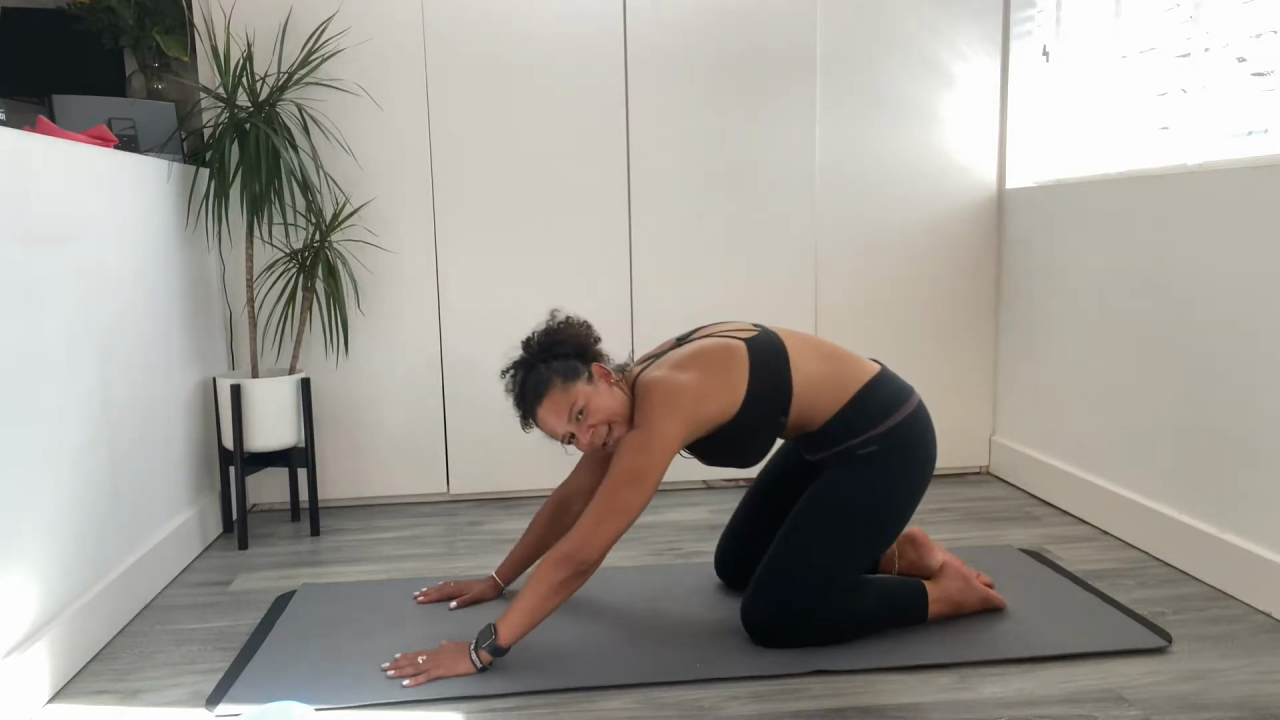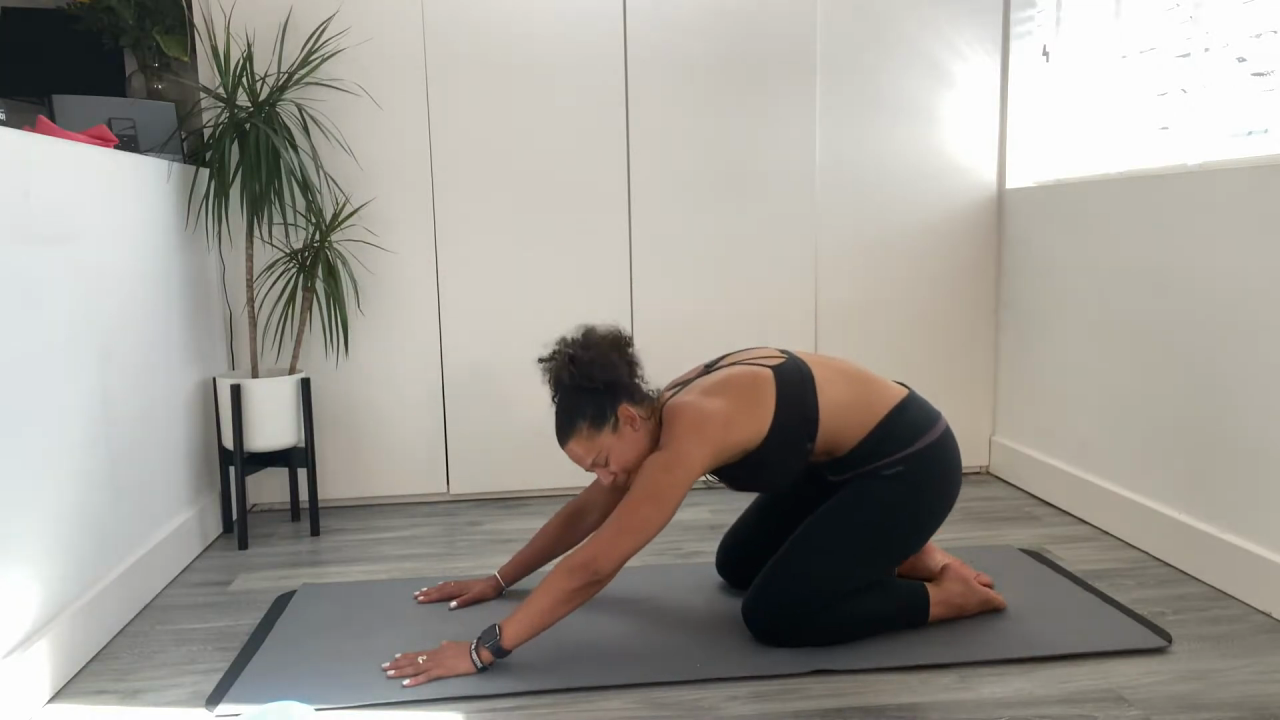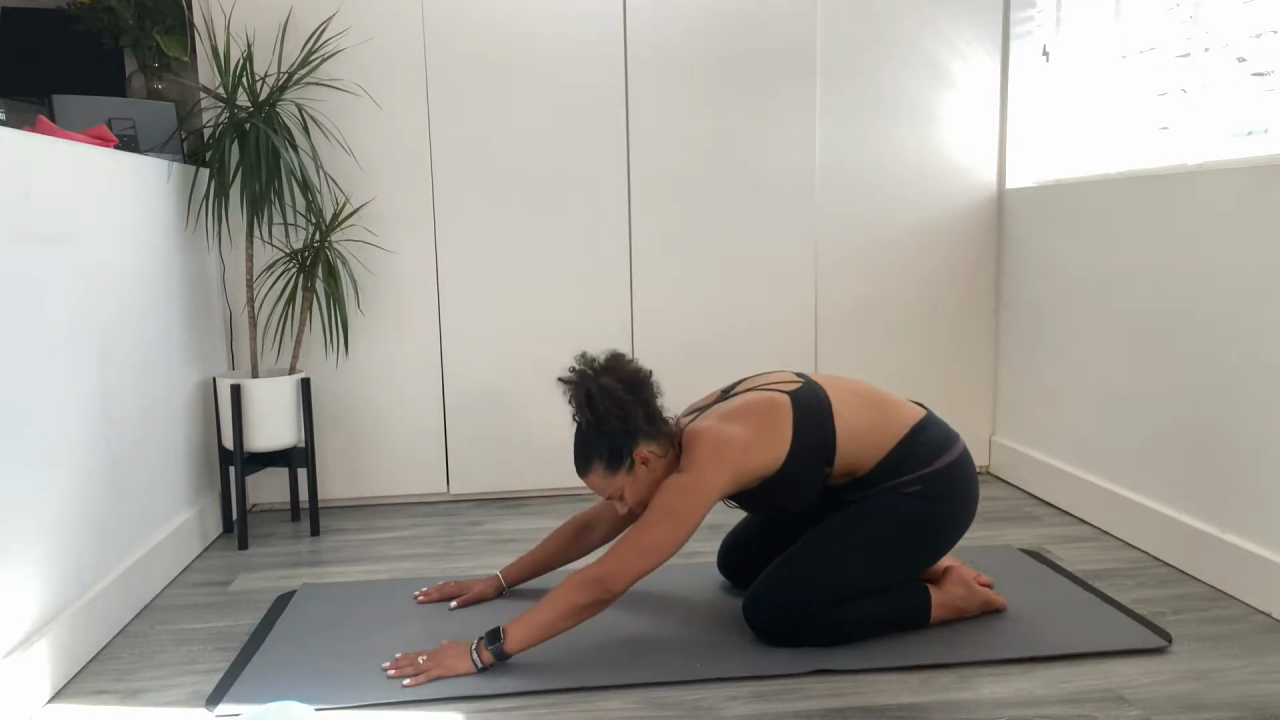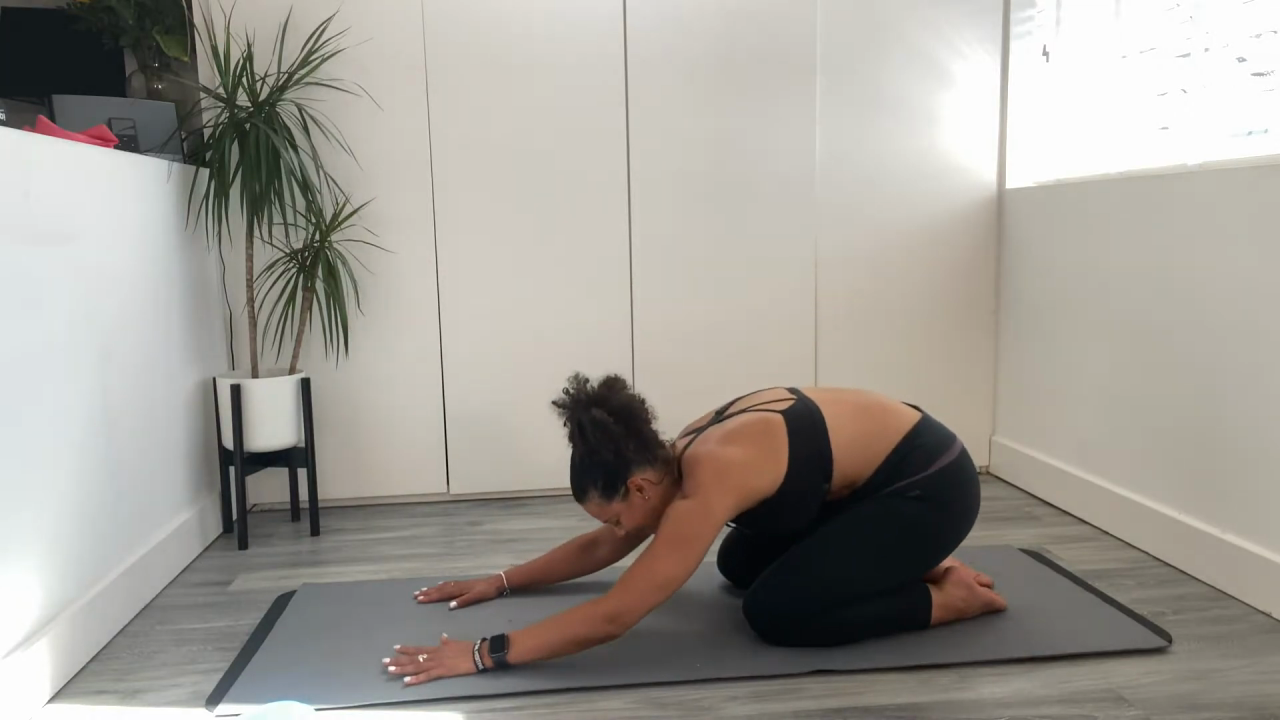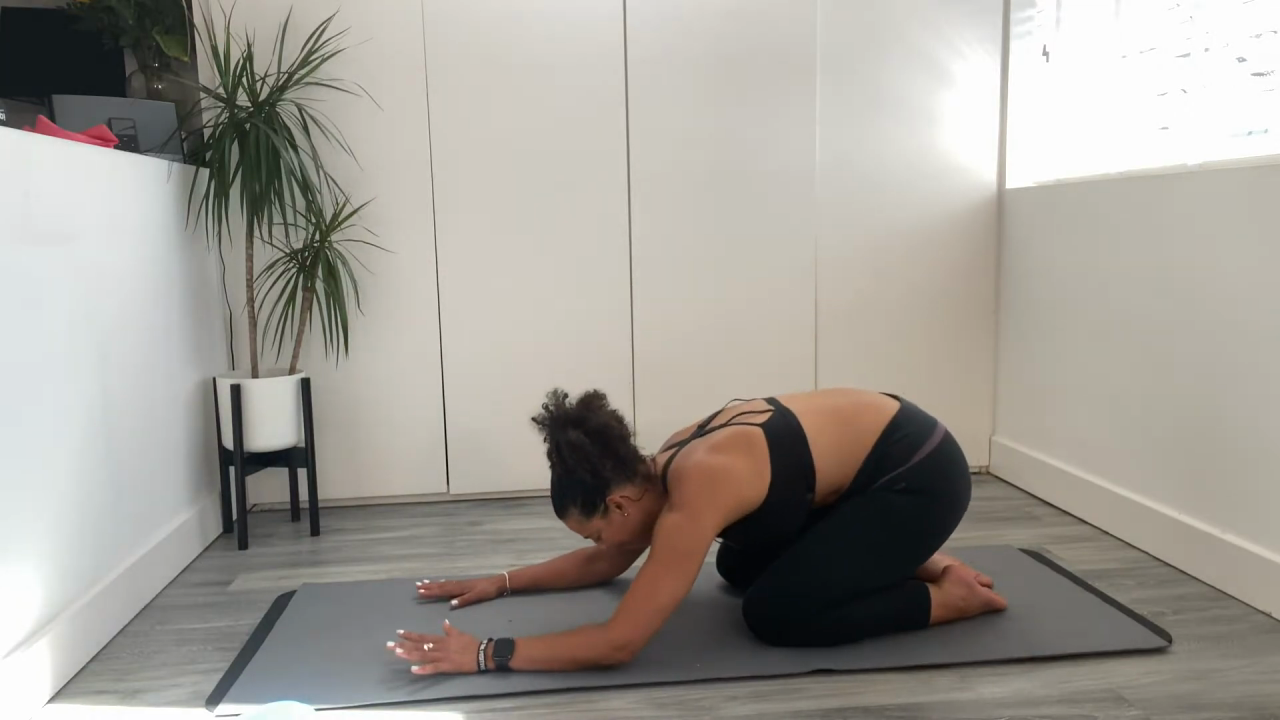
dt=0.4s
person 1, frame 1
left shoulder: (663, 403)
right shoulder: (636, 391)
left elbow: (579, 555)
right elbow: (570, 499)
left wrist: (481, 649)
right wrist: (497, 580)
left hip: (887, 442)
right hip: (829, 438)
left knee: (772, 617)
right knee: (736, 567)
left ankle: (946, 592)
right ankle: (900, 552)
person 1, frame 2
left shoulder: (690, 431)
right shoulder: (664, 411)
left elbow: (593, 568)
right elbow: (586, 512)
left wrist: (483, 649)
right wrist: (499, 580)
left hip: (913, 464)
right hip: (851, 456)
left knee: (775, 614)
right knee: (738, 565)
left ankle: (946, 595)
right ankle: (902, 554)
person 1, frame 3
left shoulder: (706, 459)
right shoulder: (681, 436)
left elbow: (602, 585)
right elbow: (594, 525)
left wrist: (484, 650)
right wrist: (500, 580)
left hip: (930, 482)
right hip: (868, 470)
left knee: (775, 612)
right knee: (740, 564)
left ankle: (945, 595)
right ankle: (905, 559)
person 1, frame 4
left shoulder: (707, 484)
right shoulder: (679, 457)
left elbow: (612, 616)
right elbow: (602, 548)
left wrist: (483, 653)
right wrist: (501, 581)
left hip: (932, 486)
right hip: (878, 471)
left knee: (776, 612)
right knee: (740, 564)
left ankle: (947, 598)
right ankle: (907, 559)
person 1, frame 5
left shoulder: (692, 501)
right shoulder: (664, 469)
left elbow: (620, 643)
right elbow: (608, 563)
left wrist: (488, 654)
right wrist: (502, 582)
left hip: (922, 476)
right hip: (876, 455)
left knee: (775, 613)
right knee: (739, 568)
left ankle: (945, 597)
right ankle: (908, 557)
